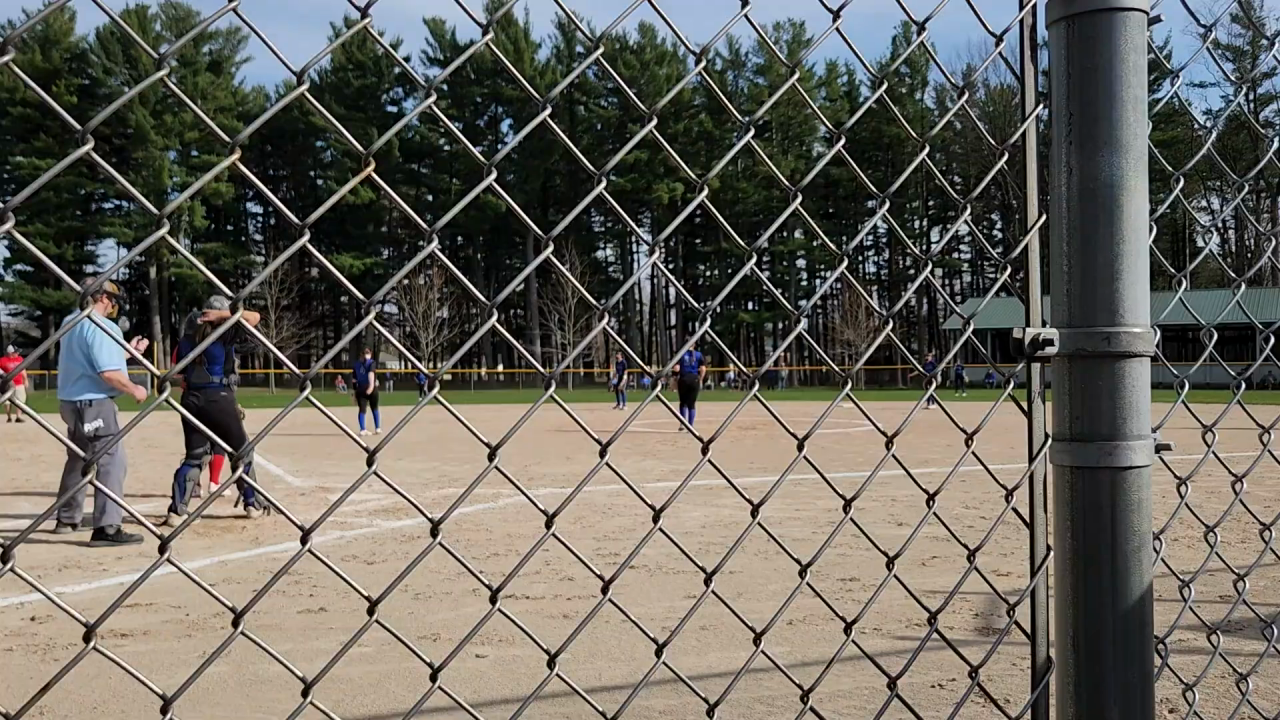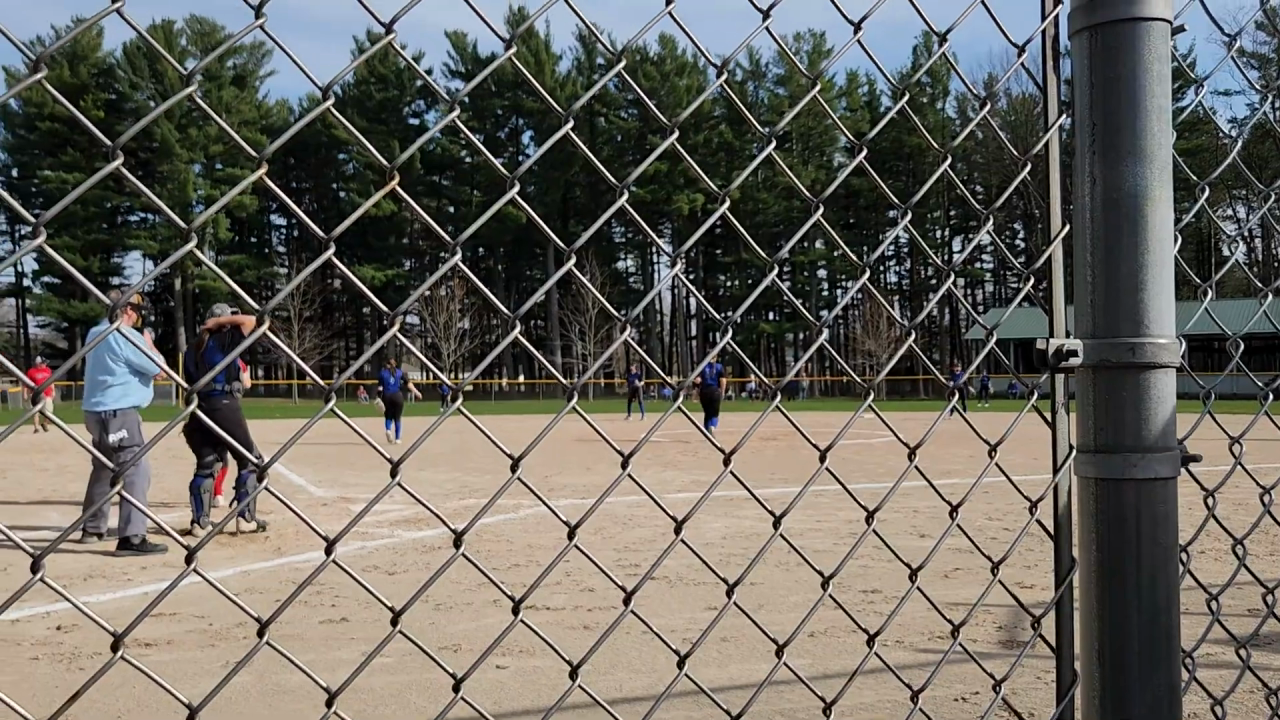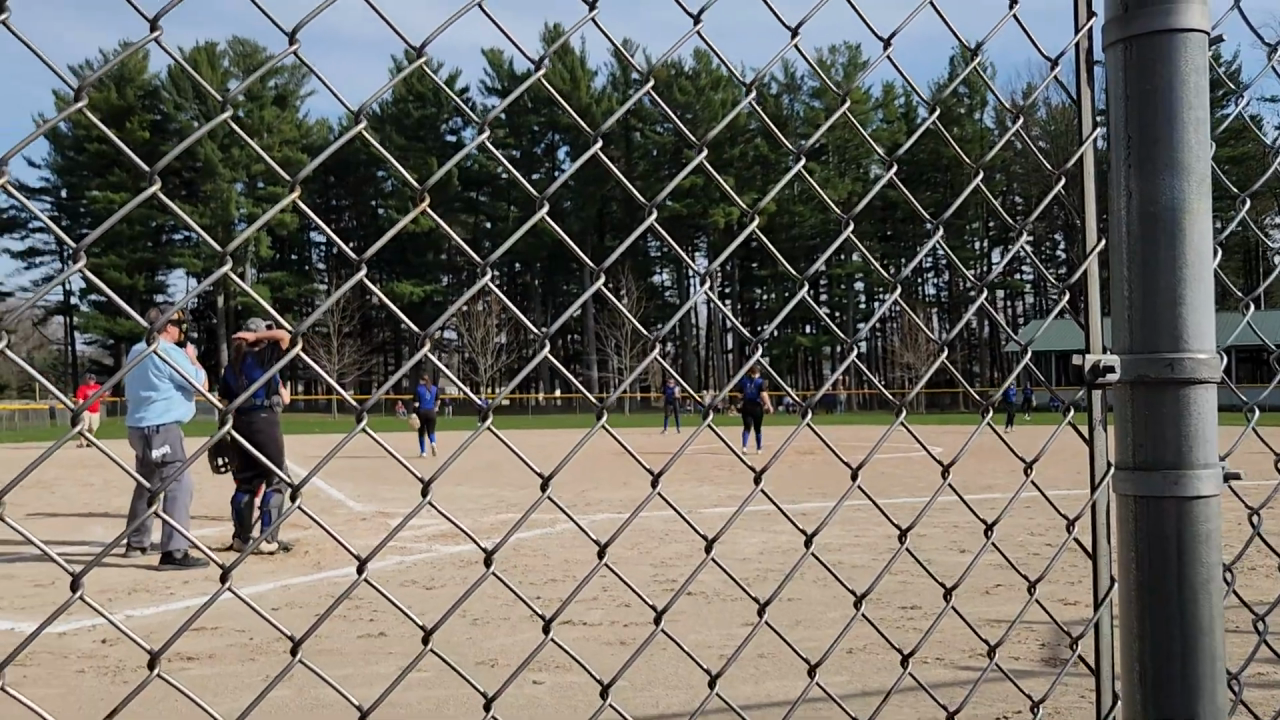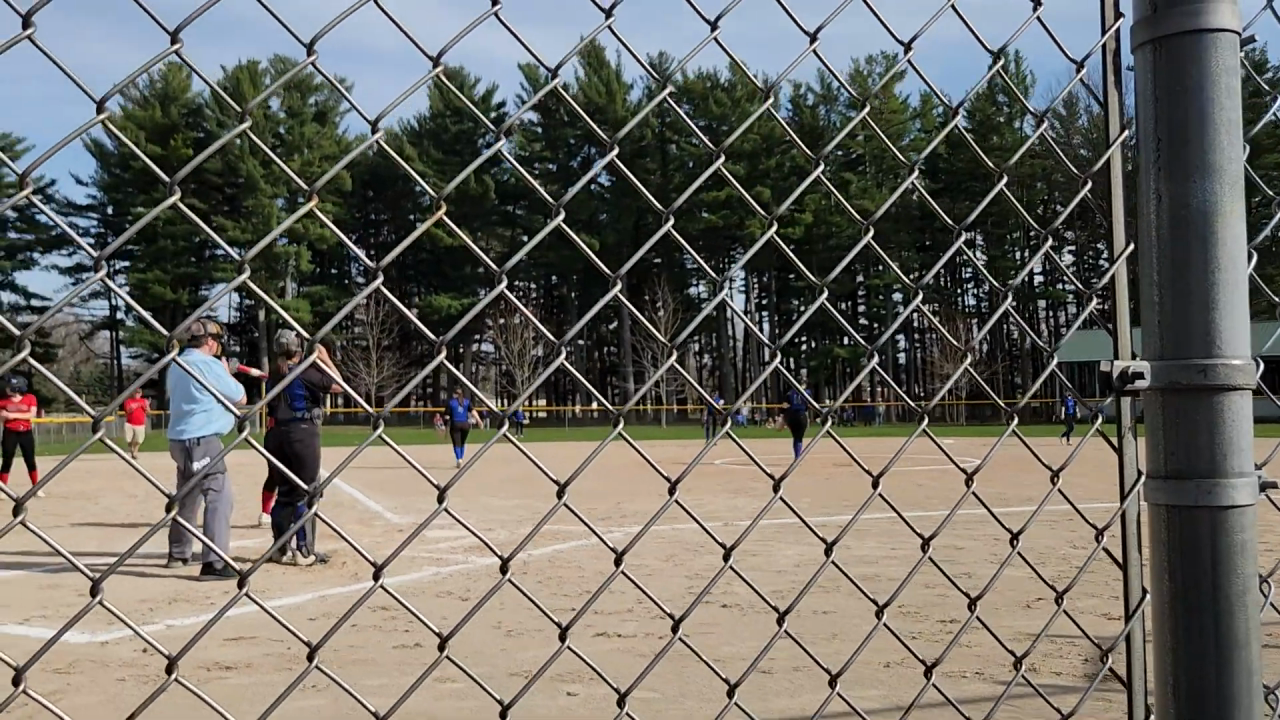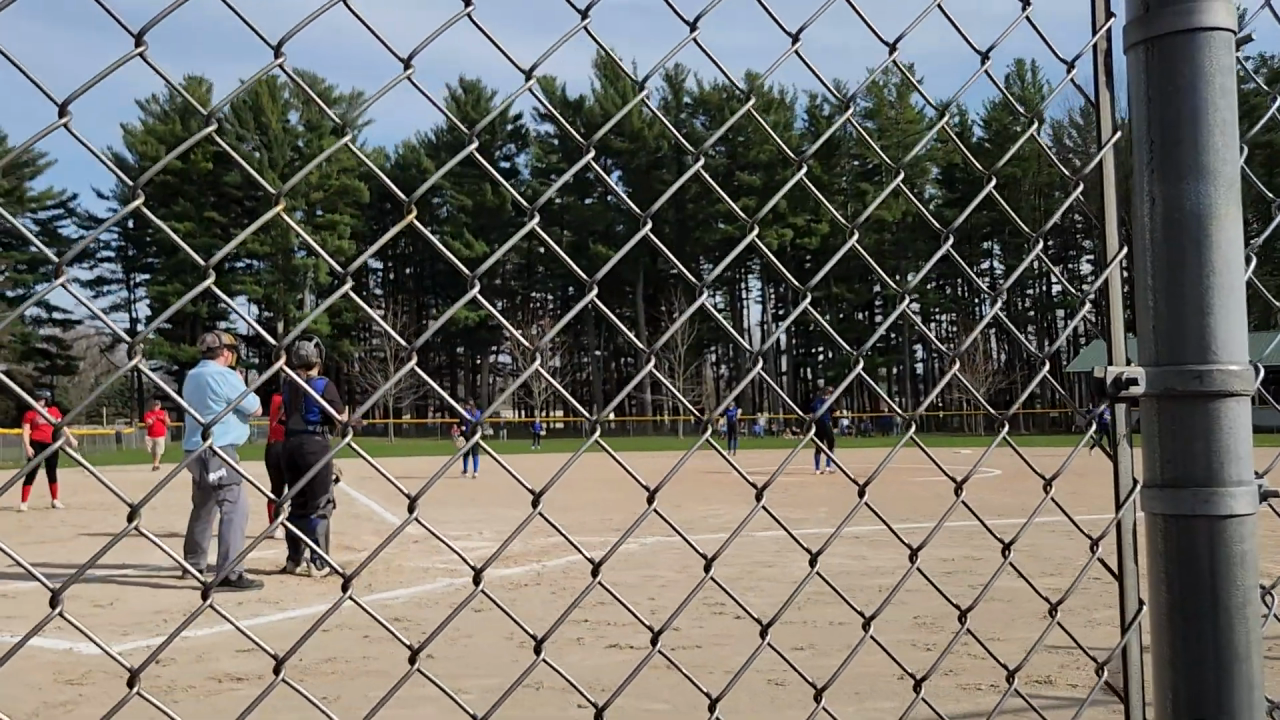
dt=0.4s
person 1, frame 1
left shoulder: (71, 323)
right shoulder: (100, 325)
right elbow: (108, 372)
left wrist: (130, 350)
right wrist: (133, 389)
left hip: (72, 402)
right hip: (94, 403)
left knee: (78, 460)
right knee: (112, 461)
left ankle: (67, 518)
right ankle: (106, 529)
person 1, frame 2
left shoulder: (95, 334)
right shoulder: (125, 335)
right elbow: (160, 370)
left wrist: (152, 361)
right wrist: (149, 345)
left hip: (97, 412)
right hip: (118, 413)
left knee: (103, 470)
right knee: (136, 472)
left ankle: (92, 528)
right ankle: (131, 538)
person 1, frame 3
left shoulder: (135, 352)
right shoulder: (169, 352)
right elbow: (202, 385)
right wrist: (192, 358)
left hip: (139, 427)
right hip: (162, 429)
left knee: (146, 485)
right knee: (179, 486)
left ankle: (136, 542)
right ankle: (174, 553)
person 1, frame 4
left shoulder: (176, 366)
right shoulder: (208, 365)
right elbow: (240, 398)
right wrist: (227, 372)
left hip: (180, 439)
right hip: (202, 441)
left knee: (187, 497)
right knee: (219, 497)
left ankle: (178, 553)
right ankle: (214, 563)
person 1, frame 5
left shoulder: (191, 377)
right shoulder: (225, 376)
right elbow: (255, 409)
right wrist: (241, 384)
left hip: (195, 450)
right hip: (217, 452)
left knee: (202, 508)
right knee: (234, 509)
left ankle: (194, 563)
right ankle: (229, 575)
person 2, frame 1
left shoulder: (187, 340)
right shoulder: (223, 335)
left elbow: (181, 373)
right elbow: (254, 317)
right wrist: (222, 316)
left hip: (191, 399)
right hip: (219, 398)
left knee: (194, 456)
right knee: (241, 451)
left ankle: (176, 512)
right ankle: (252, 504)
person 2, frame 2
left shoulder: (192, 350)
right shoulder: (224, 341)
right elbow: (250, 321)
left wrist: (189, 421)
right wrist: (220, 322)
left hip: (200, 409)
right hip: (225, 407)
left knee: (205, 466)
right knee: (249, 460)
left ankle: (199, 523)
right ankle: (246, 517)
person 2, frame 3
left shoulder: (231, 366)
right shoulder: (263, 357)
left elbow: (225, 403)
right elbow: (286, 336)
right wrist: (257, 336)
left hip: (241, 424)
right hip: (265, 422)
left knee: (246, 481)
right knee: (277, 480)
left ankle: (240, 538)
right ankle: (268, 539)
person 2, frame 4
left shoulder: (273, 378)
right shoulder: (306, 372)
left elbow: (272, 414)
right elbow: (339, 385)
right wrist: (324, 358)
left hip: (278, 434)
right hip: (304, 434)
left knee: (285, 493)
right knee: (307, 493)
left ankle: (281, 549)
right ankle: (304, 552)
person 2, frame 5
left shoulder: (289, 387)
right shoulder: (324, 385)
left elbow: (287, 418)
right elbow: (340, 421)
right wrist: (345, 413)
left hip: (291, 446)
right hip: (315, 447)
left knee: (298, 505)
right knee: (320, 505)
left ankle: (294, 560)
right ankle: (319, 564)
